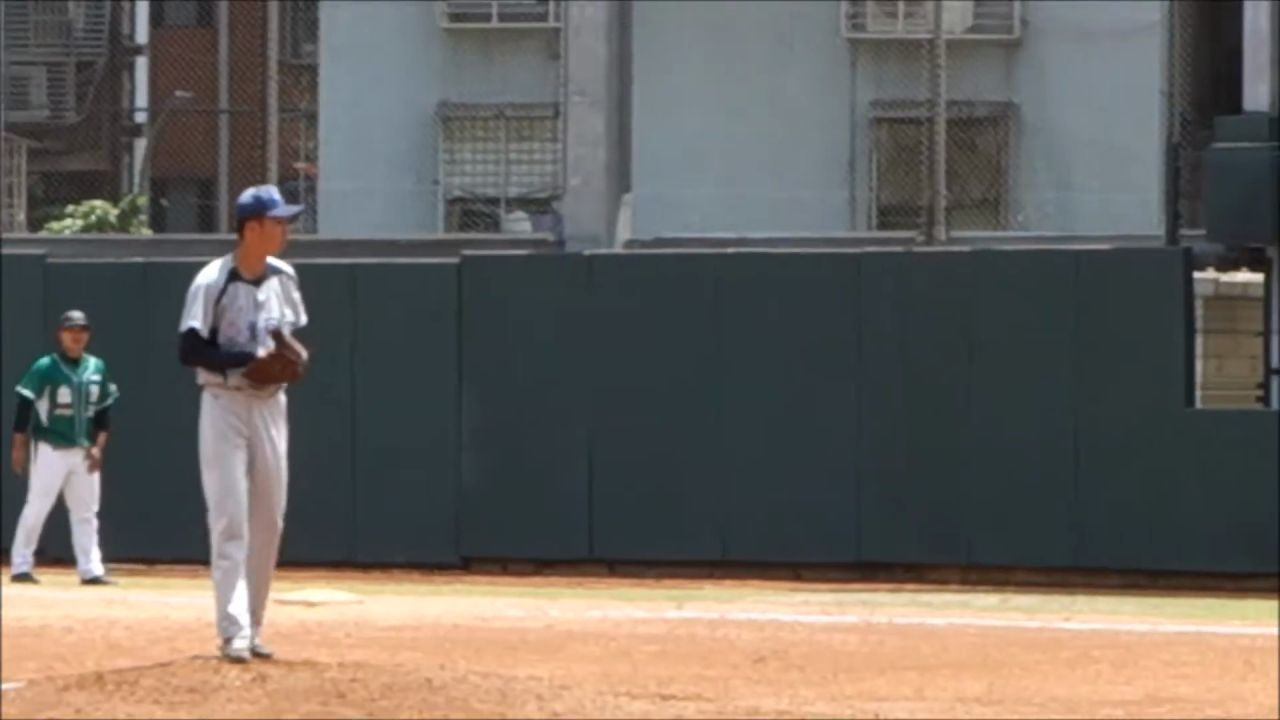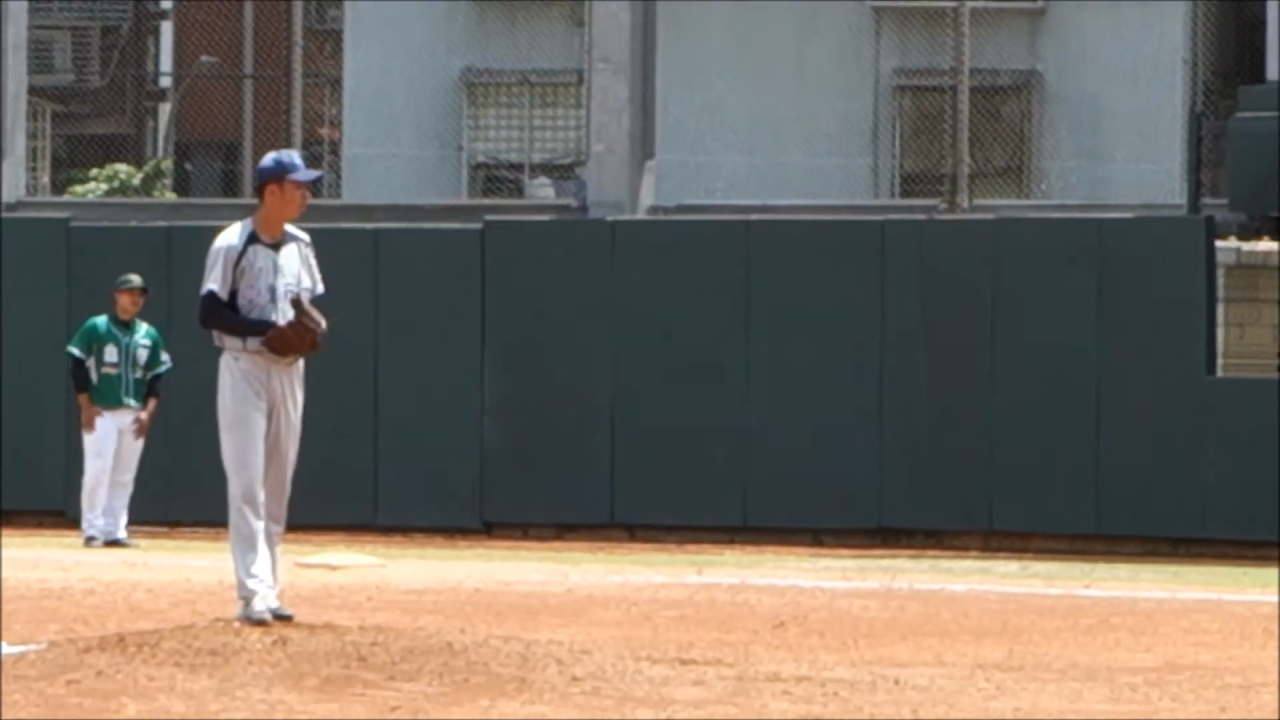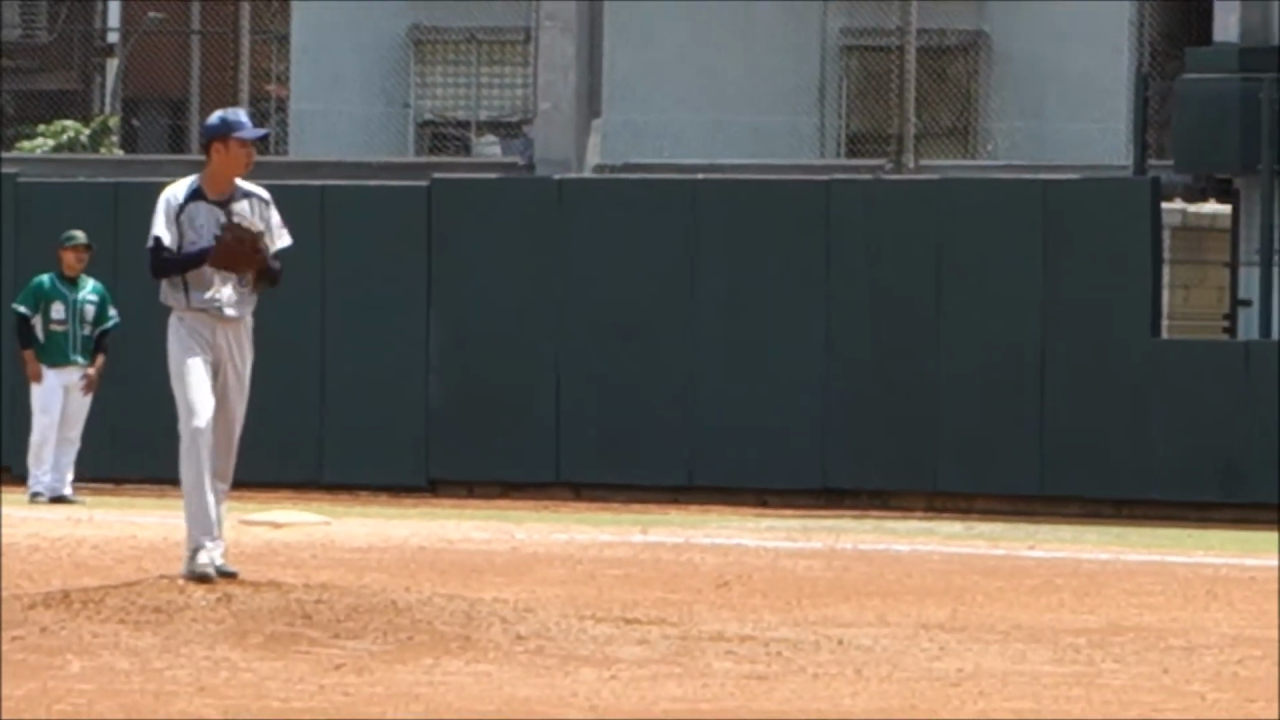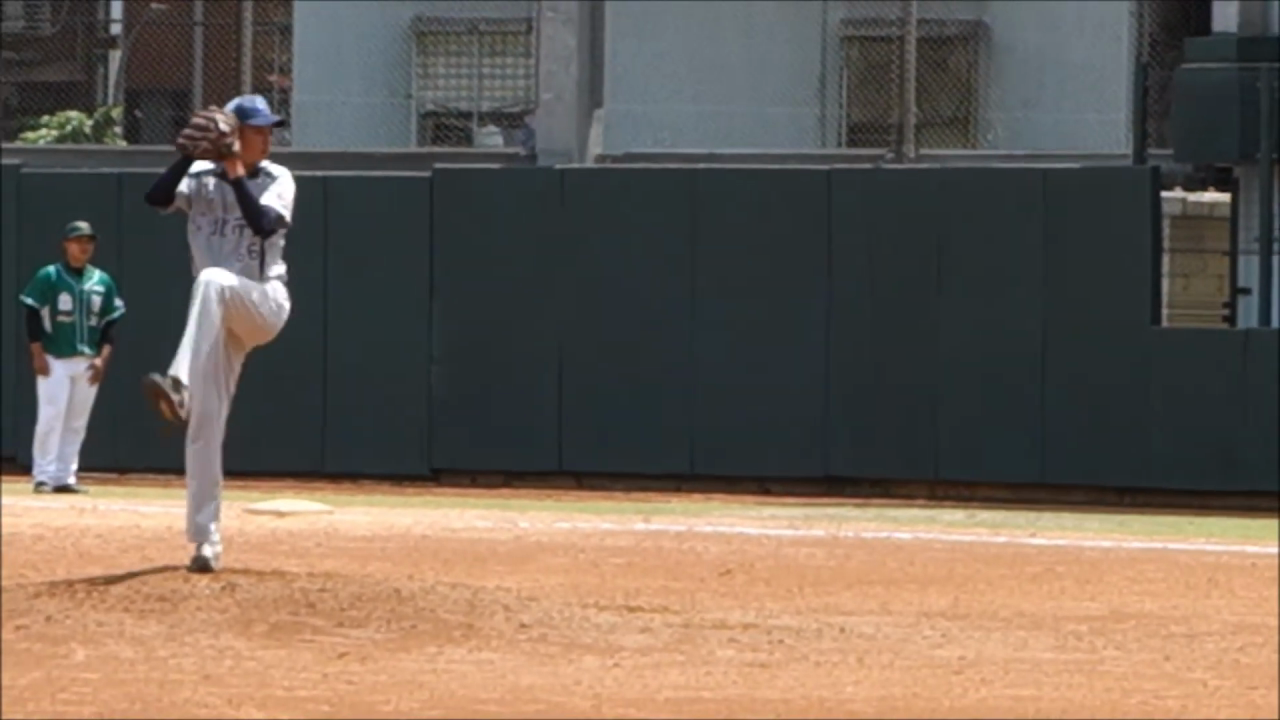
dt=0.7s
person 1, frame 1
left shoulder: (284, 276)
right shoulder: (212, 282)
right elbow: (189, 351)
right wrist: (249, 359)
left hip: (271, 405)
right hip: (224, 407)
left knee: (268, 523)
right knee: (230, 521)
left ankle: (251, 627)
right ankle: (233, 631)
person 1, frame 2
left shoulder: (301, 244)
right shoulder: (232, 245)
right elbow: (209, 314)
right wrist: (268, 327)
left hip: (289, 371)
right hip: (245, 370)
left knee: (278, 486)
right knee: (247, 484)
left ankle: (267, 590)
right ankle: (254, 593)
person 1, frame 3
left shoulder: (258, 201)
right shoulder: (177, 198)
left elbow: (277, 274)
right elbow: (158, 265)
left wrist: (262, 262)
right wrist: (211, 250)
left hip: (237, 330)
right hip: (190, 327)
left knee: (226, 441)
right knee: (198, 427)
left ankle: (213, 548)
right ankle: (201, 548)
person 1, frame 4
left shoulder: (277, 178)
right shoulder: (200, 177)
left elbow: (263, 225)
right elbow: (155, 198)
left wrist: (237, 174)
right wrist: (190, 154)
left hip: (265, 300)
right hip: (215, 311)
left knee: (211, 281)
right knee: (208, 423)
left ankle: (179, 384)
right ankle: (206, 540)
person 2, frame 1
left shoulder: (98, 368)
right shoulder: (44, 367)
left elbow: (104, 411)
right elbow: (24, 406)
left wrist: (98, 447)
right wrist: (19, 447)
left hip: (85, 452)
right hip: (50, 451)
left knee: (86, 512)
right knee: (37, 508)
left ankle: (90, 569)
right ankle: (21, 566)
person 2, frame 2
left shoulder: (150, 335)
right shoulder: (95, 327)
left elbow: (156, 377)
right elbow: (78, 367)
left wrist: (148, 412)
right wrist: (86, 407)
left hip: (133, 415)
right hip: (100, 413)
left knee: (124, 476)
right knee: (97, 471)
left ankle: (115, 531)
right ankle: (93, 530)
person 2, frame 3
left shoulder: (97, 291)
right shoulder: (42, 285)
left elbow: (104, 332)
right elbow: (23, 323)
left wrist: (97, 367)
right wrist: (31, 361)
left hip: (82, 372)
right hip: (48, 369)
left knee: (72, 433)
right knee: (44, 428)
left ankle: (60, 488)
right ankle: (38, 487)
person 2, frame 4
left shoulder: (103, 281)
right shoulder: (48, 276)
left elbow: (110, 323)
right elbow: (33, 316)
left wrist: (103, 357)
right wrist: (38, 354)
left hip: (88, 362)
right hip: (54, 359)
left knee: (77, 423)
right knee: (50, 419)
left ankle: (65, 476)
right ankle: (43, 476)
